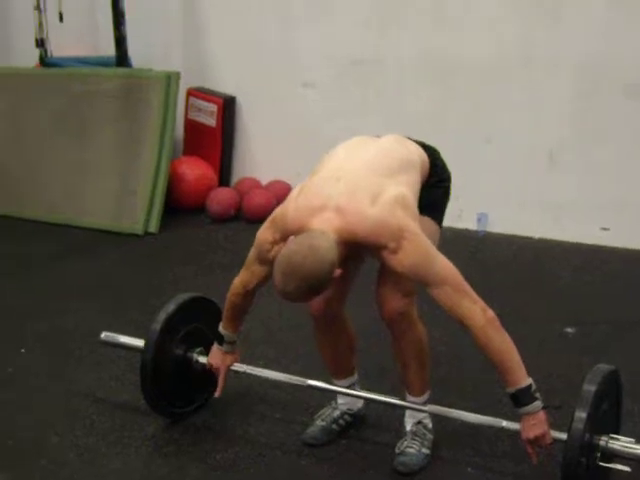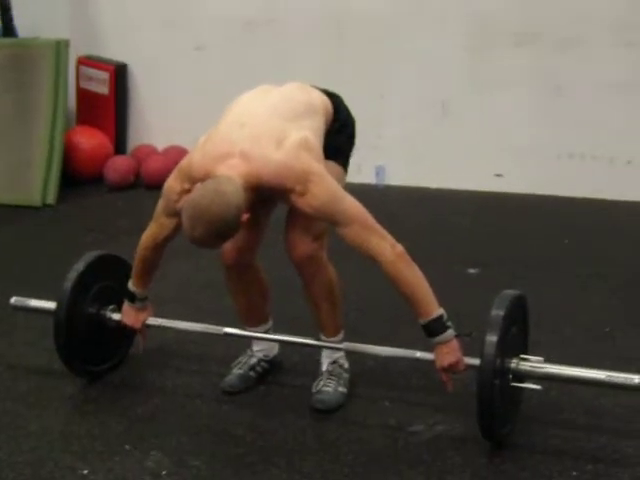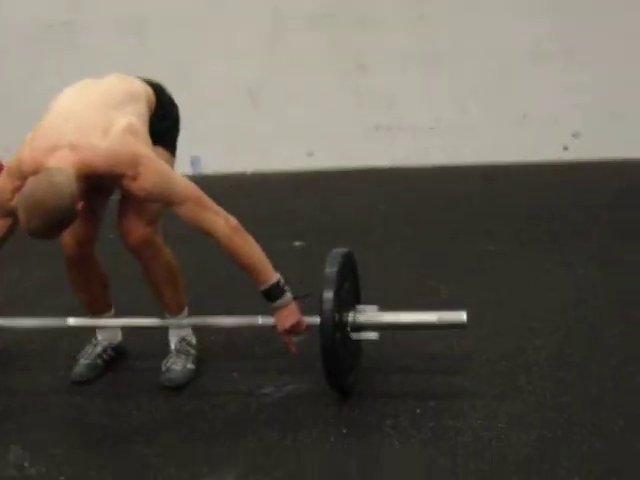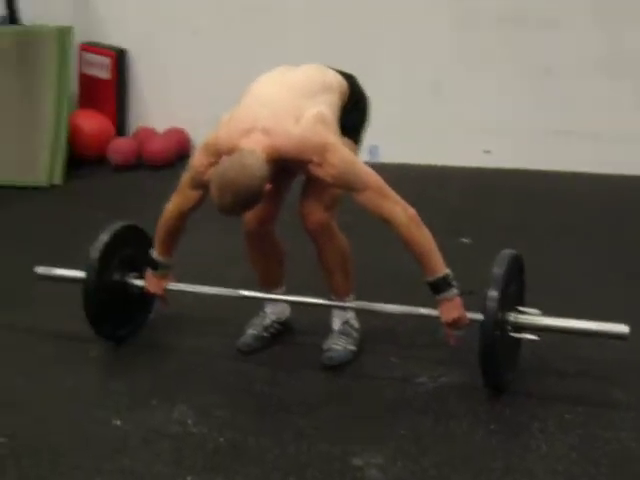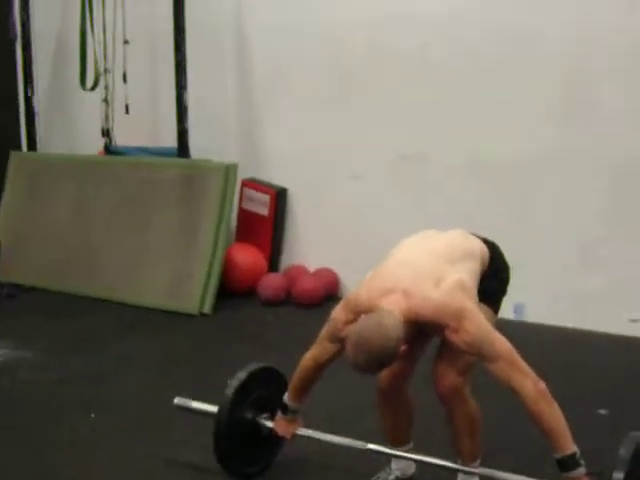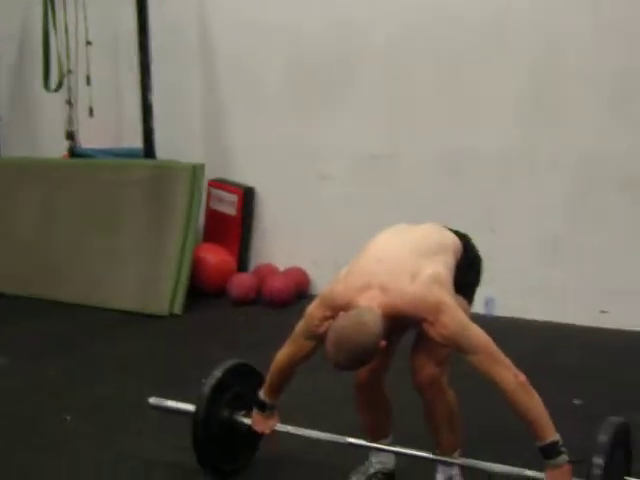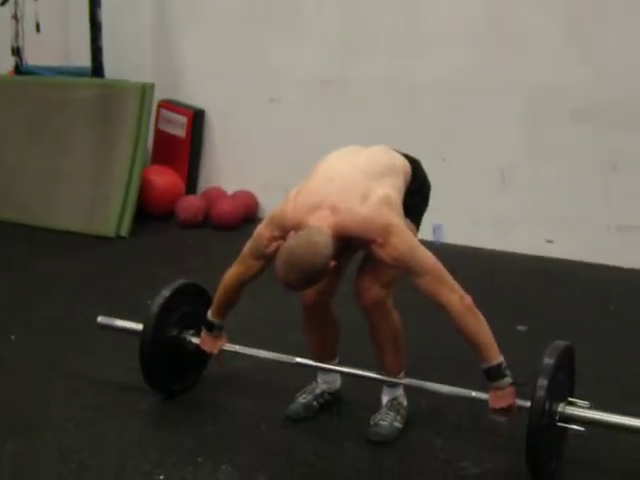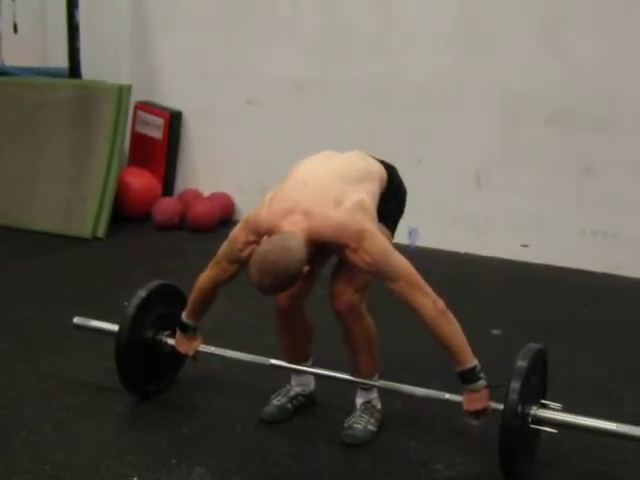
dt=0.5s
person 1, frame 1
left shoulder: (393, 236)
right shoulder: (282, 226)
left elbow: (478, 315)
right elbow: (244, 284)
left wrist: (528, 404)
right wrist: (226, 342)
left knee: (395, 306)
right knee: (323, 308)
left ankle: (418, 416)
right ankle: (347, 401)
person 1, frame 2
left shoulder: (300, 179)
right shoulder: (189, 176)
left elbow: (387, 249)
right elbow: (154, 237)
left wrist: (440, 333)
right wrist: (136, 299)
left knee: (304, 250)
right knee: (234, 255)
left ankle: (334, 357)
right ankle: (263, 348)
person 1, frame 3
left shoulder: (130, 164)
left elbow: (222, 223)
left wrist: (280, 298)
left knee: (138, 234)
right knee: (74, 246)
left ankle: (182, 336)
right ankle: (107, 336)
person 1, frame 4
left shoulder: (318, 151)
right shoulder: (215, 152)
left elbow: (400, 213)
right elbow: (177, 207)
left wrist: (445, 290)
right wrist: (157, 266)
left knee: (316, 218)
right knee: (255, 223)
left ankle: (345, 317)
right ankle: (276, 311)
person 1, frame 5
left shoulder: (456, 319)
right shoulder: (356, 309)
left elbow: (533, 389)
right elbow: (315, 358)
right wrist: (289, 411)
left knee: (449, 382)
right knee: (389, 383)
person 1, frame 6
left shoulder: (434, 313)
right shoulder: (331, 305)
left elbow: (512, 378)
right elbow: (289, 354)
right wrist: (265, 406)
left knee: (427, 374)
right knee: (365, 378)
person 1, frame 7
left shoulder: (383, 232)
right shoulder: (281, 225)
left elbow: (458, 300)
right elbow: (238, 273)
left wrist: (498, 377)
right wrist: (213, 327)
left knee: (372, 294)
right knee: (313, 298)
left ankle: (395, 396)
right ankle: (327, 383)
person 1, frame 8
left shoulder: (356, 238)
right shoulder: (256, 228)
left elbow: (430, 304)
right elbow: (212, 276)
left wrist: (473, 379)
right wrist: (188, 327)
left knee: (346, 299)
right knee: (286, 301)
left ankle: (369, 399)
right ankle: (301, 385)
